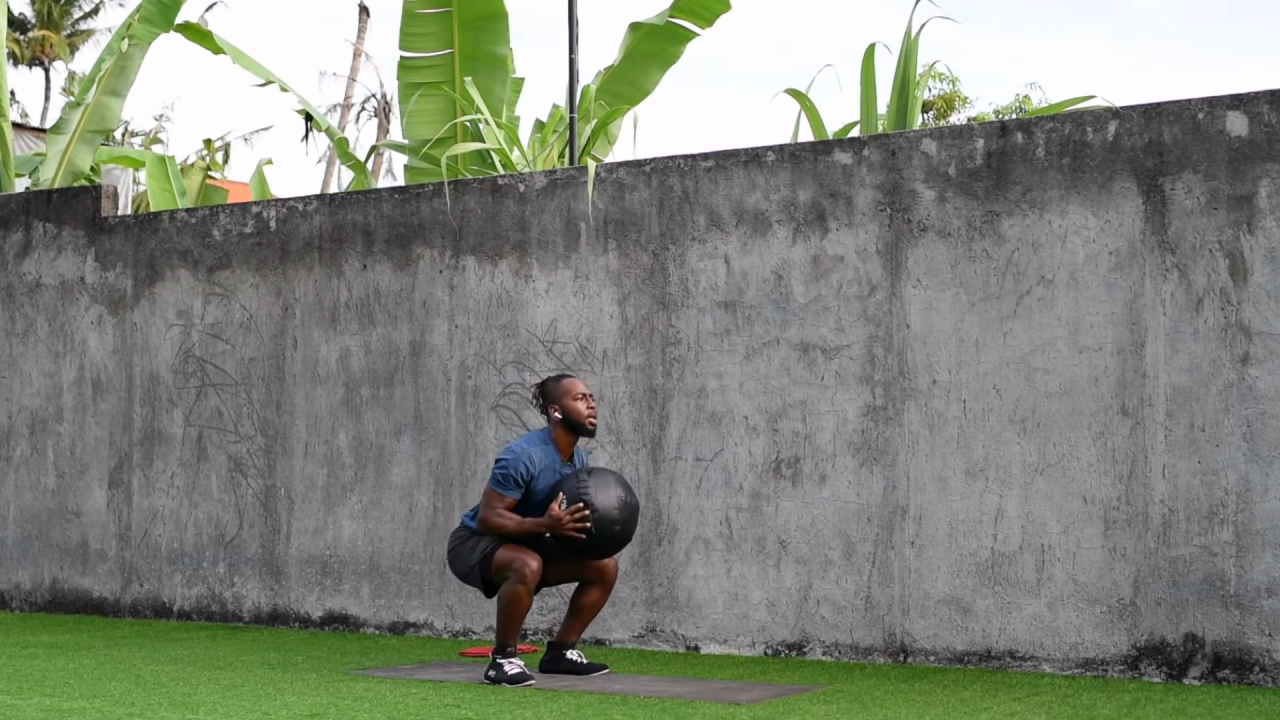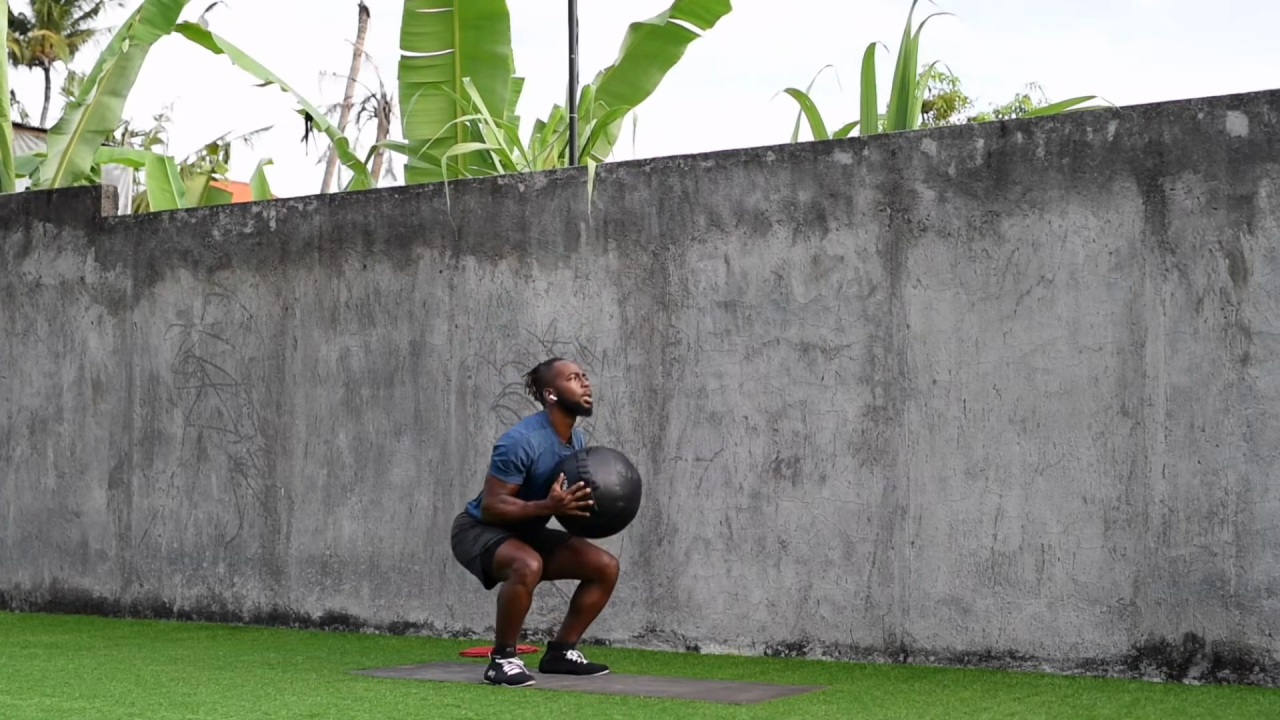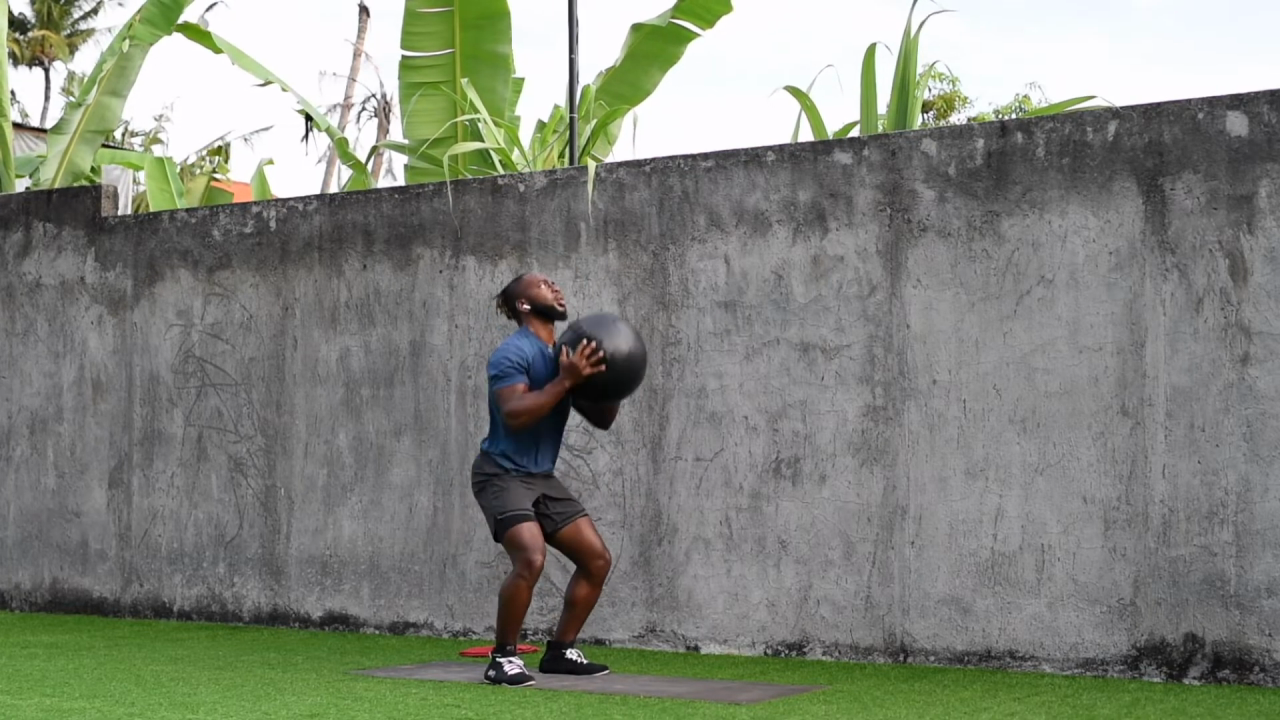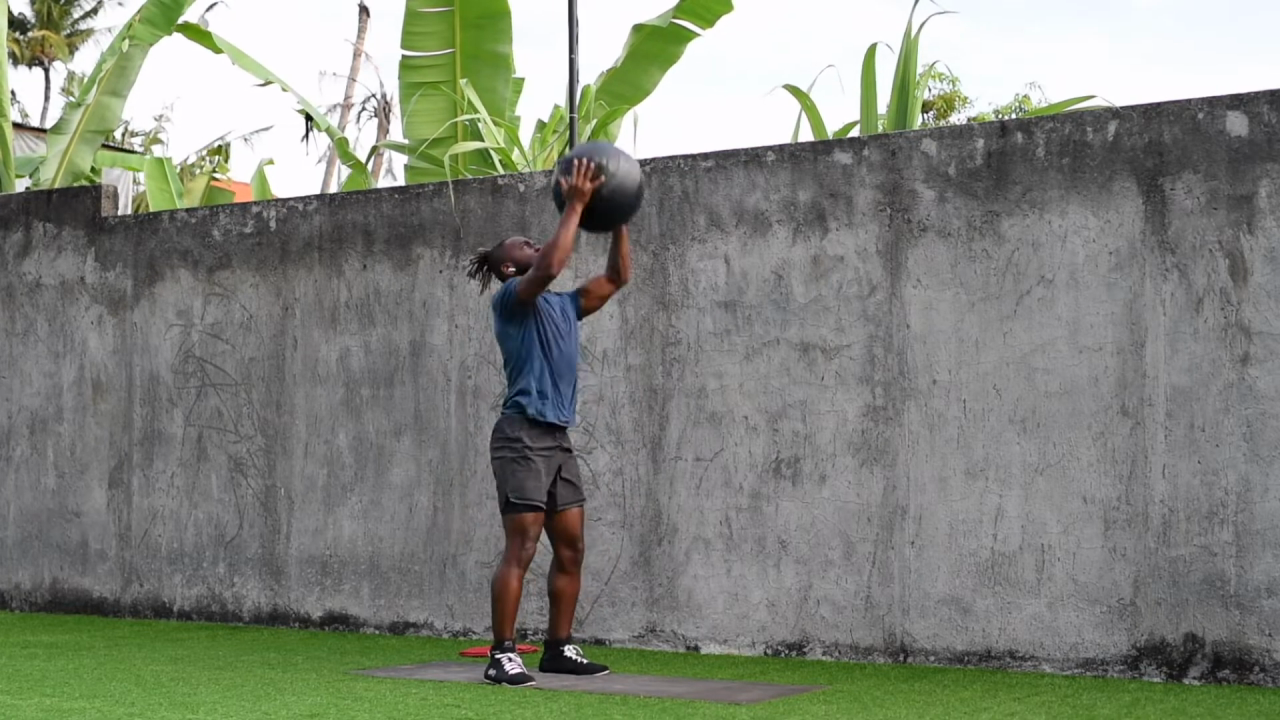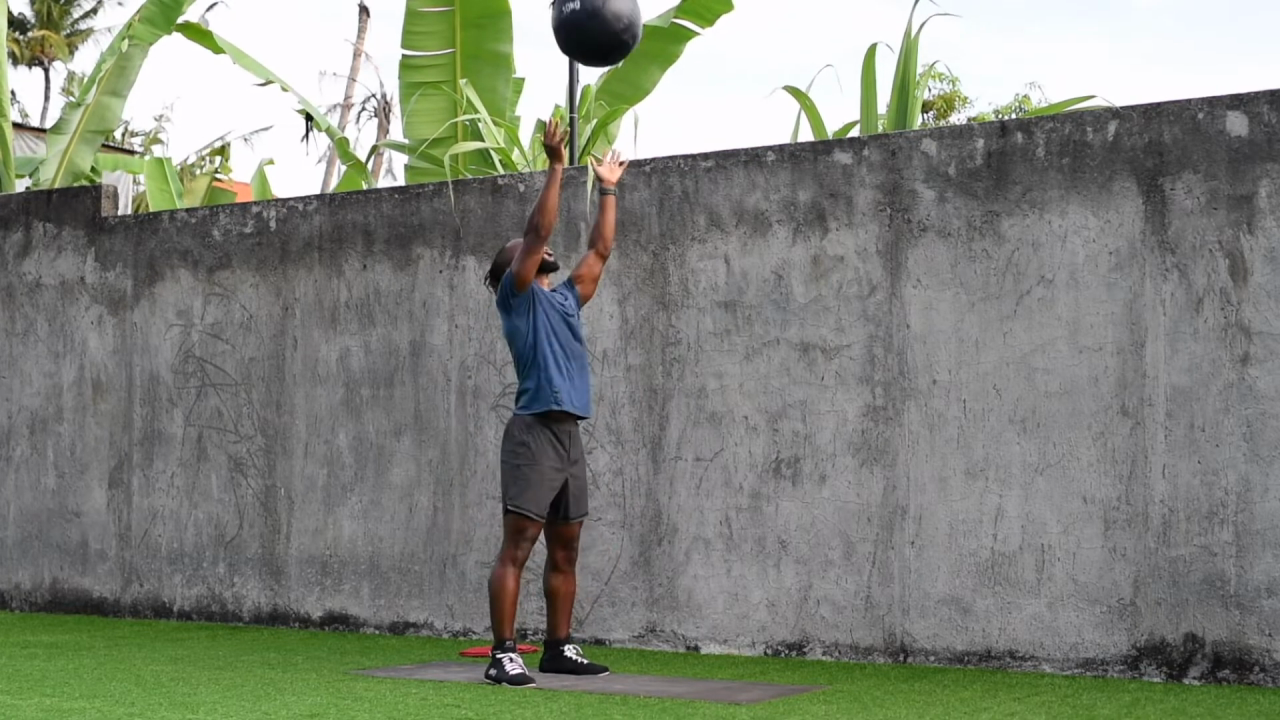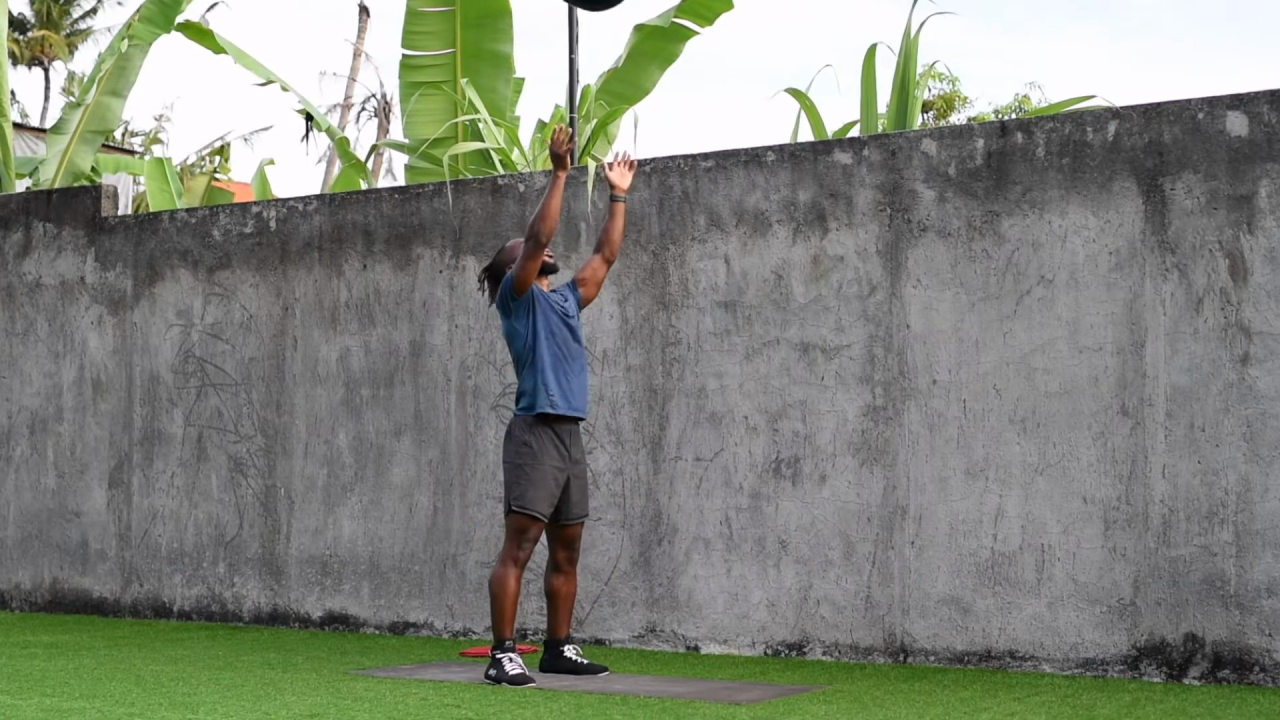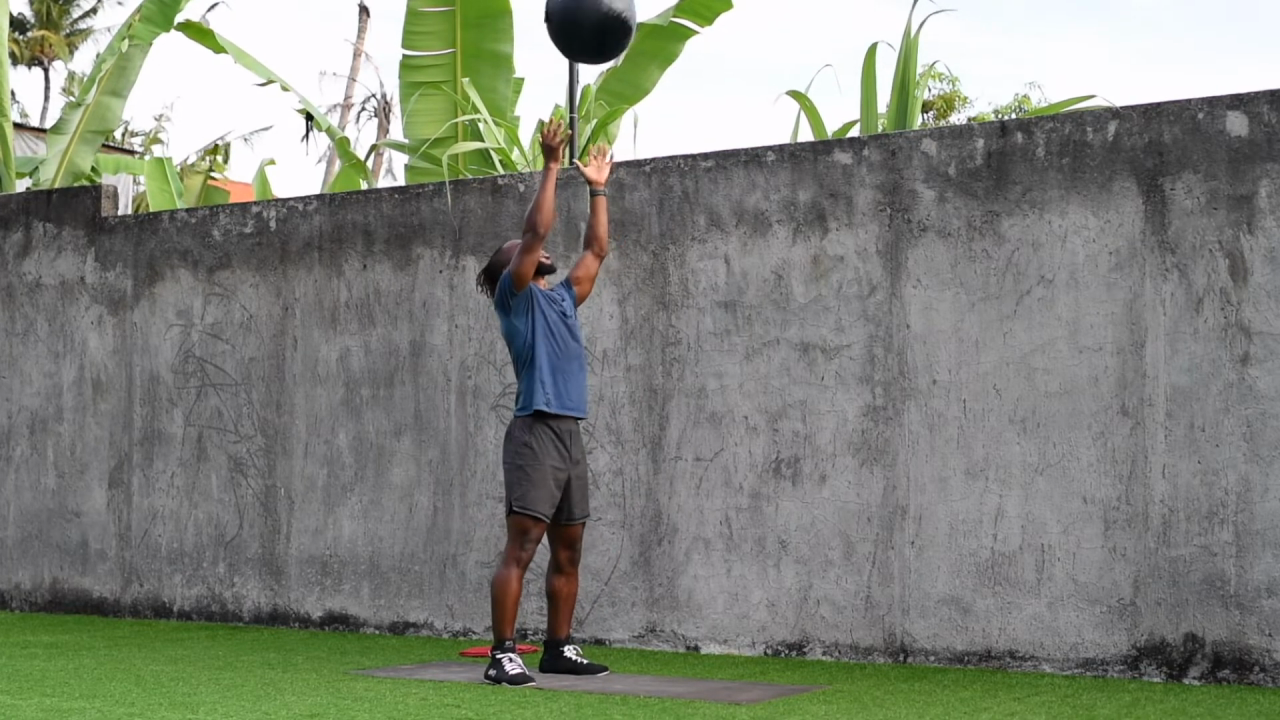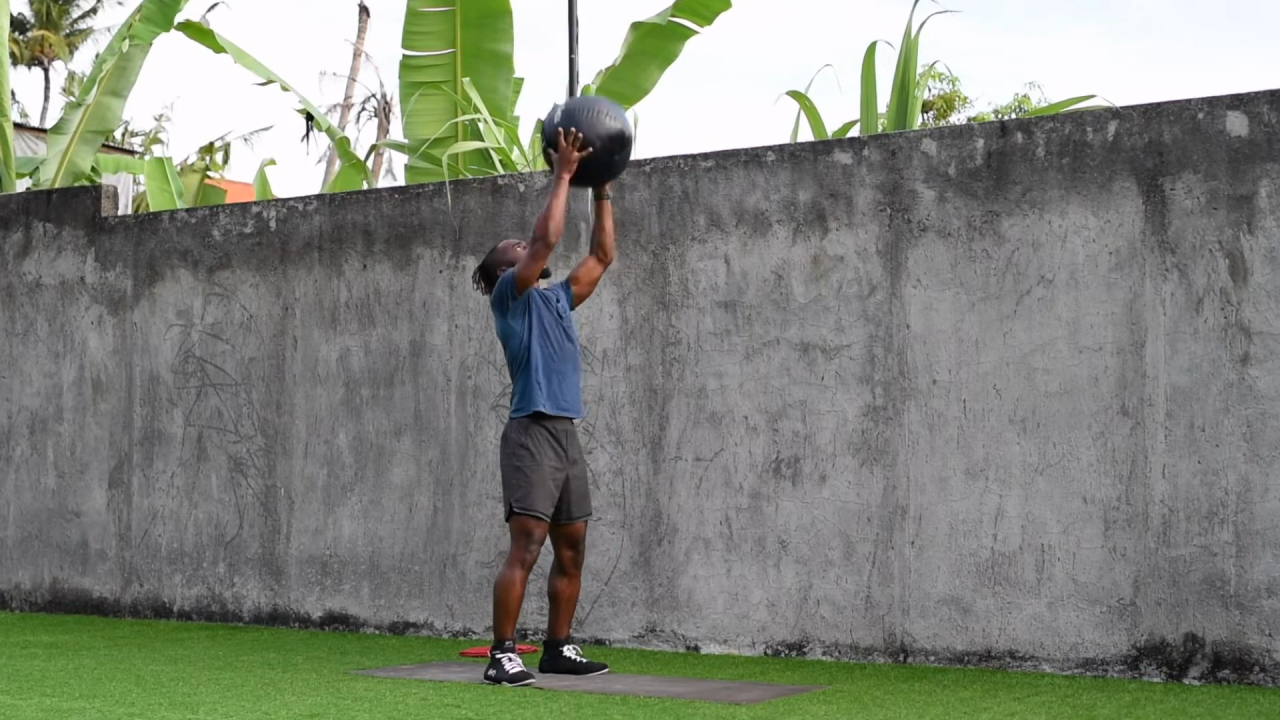
dt=0.2s
person 1, frame 1
left shoulder: (578, 458)
right shoulder: (524, 456)
left elbow: (572, 519)
right elbow: (489, 517)
left wrist: (592, 520)
right wrist: (547, 524)
left hip: (524, 543)
right hip: (475, 542)
left knee: (605, 568)
right knee: (528, 567)
left ankle: (561, 651)
right ankle: (504, 657)
person 1, frame 2
left shoulder: (577, 441)
right shoulder: (521, 440)
left elbow: (575, 501)
right elbow: (492, 505)
left wrist: (590, 503)
right wrist: (550, 506)
left hip: (524, 532)
right hip: (479, 530)
left knee: (605, 567)
right knee: (527, 566)
left ankle: (561, 650)
right ankle: (503, 657)
person 1, frame 3
left shoulder: (564, 356)
right shoulder: (510, 353)
left elbow: (602, 419)
right elbow: (513, 416)
right wrist: (566, 383)
left hip: (543, 477)
right hip: (502, 474)
left knee: (597, 557)
right knee: (531, 557)
left ankle: (560, 650)
right ankle: (503, 657)
person 1, frame 4
left shoulder: (563, 303)
right shoulder: (513, 297)
left elbow: (616, 279)
right elbow: (549, 266)
left wrist: (619, 223)
right wrist: (573, 206)
left hip: (558, 438)
right hip: (522, 436)
left knee: (571, 548)
right knee: (521, 547)
left ankle: (559, 648)
right ankle: (502, 654)
person 1, frame 5
left shoulder: (565, 298)
right shoulder: (516, 296)
left elbow: (600, 249)
right elbow: (538, 232)
left wrist: (607, 189)
right wrist: (554, 164)
left hip: (569, 434)
right hip: (534, 433)
left knee: (564, 552)
right knee: (516, 549)
left ankle: (559, 649)
right ankle: (503, 655)
person 1, frame 6
left shoulder: (566, 299)
right shoulder: (517, 298)
left elbow: (607, 254)
right elbow: (538, 236)
left wrist: (618, 195)
right wrist: (560, 171)
left hip: (571, 436)
right hip: (535, 433)
left knee: (566, 554)
right knee: (519, 549)
left ankle: (559, 649)
right ankle: (503, 655)
person 1, frame 7
left shoulder: (562, 300)
right shoulder: (516, 298)
left elbow: (597, 250)
right elbow: (536, 232)
left wrist: (597, 188)
right wrist: (550, 165)
left hip: (570, 436)
right hip: (535, 434)
left knee: (567, 553)
right knee: (522, 549)
left ankle: (558, 648)
right ankle: (502, 655)
person 1, frame 8
left shoulder: (553, 294)
right shoulder: (510, 293)
left elbow: (600, 257)
right elbow: (544, 242)
left wrist: (601, 191)
right wrist: (557, 182)
left hip: (565, 435)
right hip: (530, 437)
left knee: (571, 546)
right knee: (525, 547)
left ankle: (558, 646)
right ankle: (502, 652)
